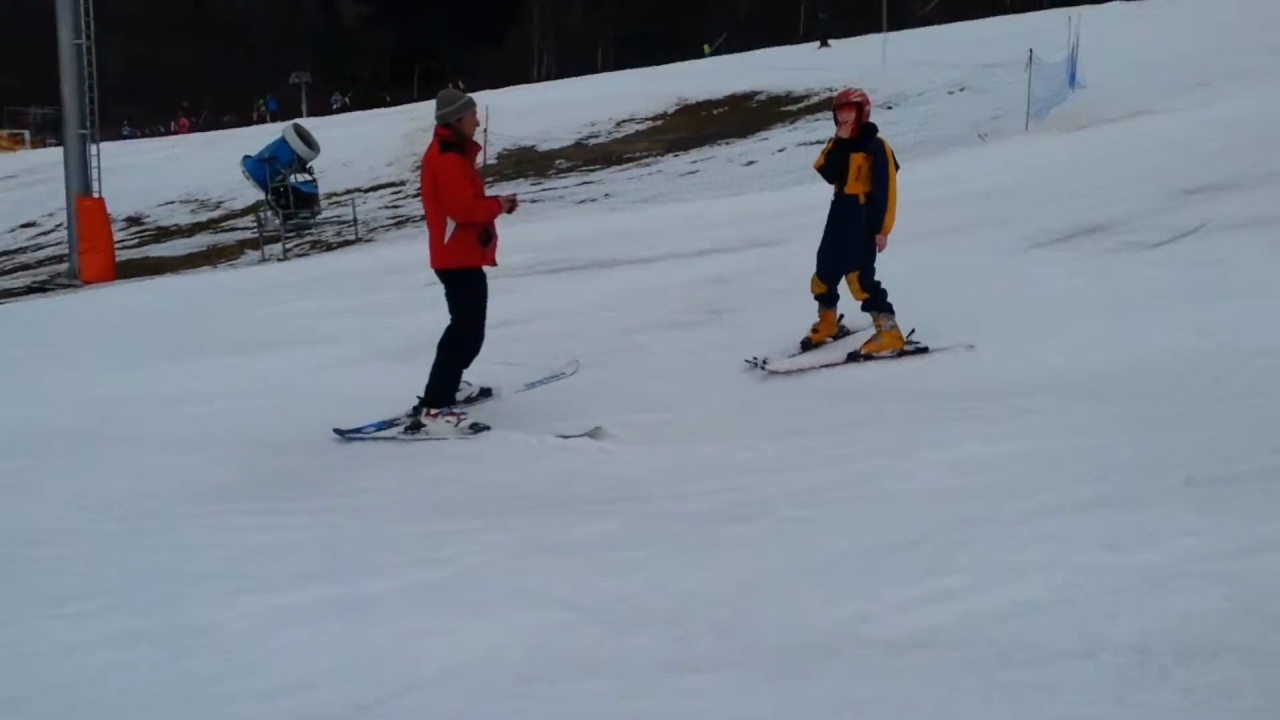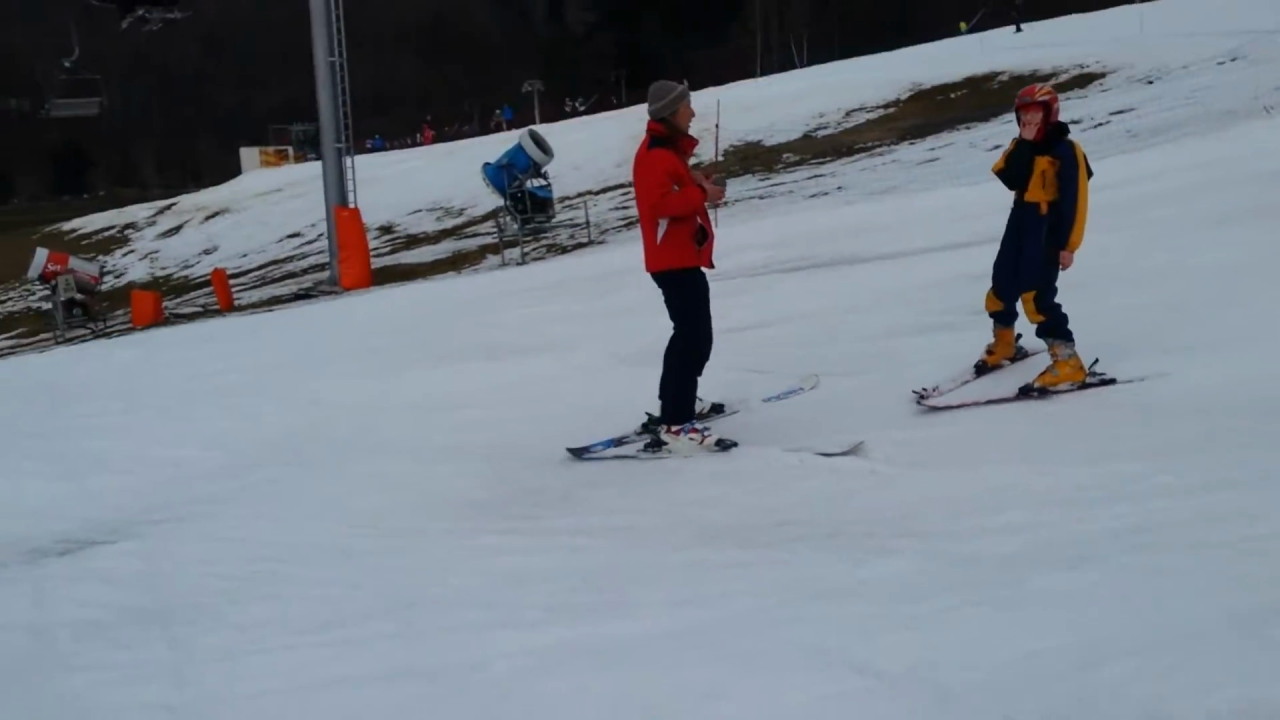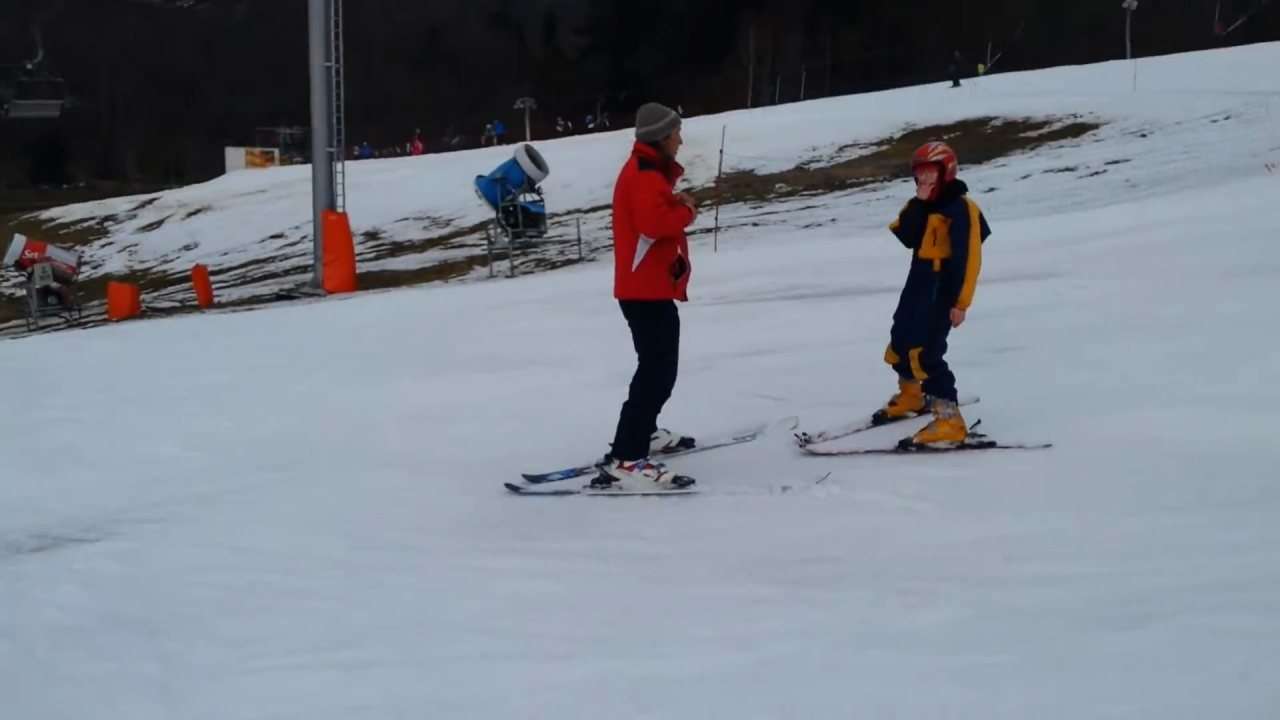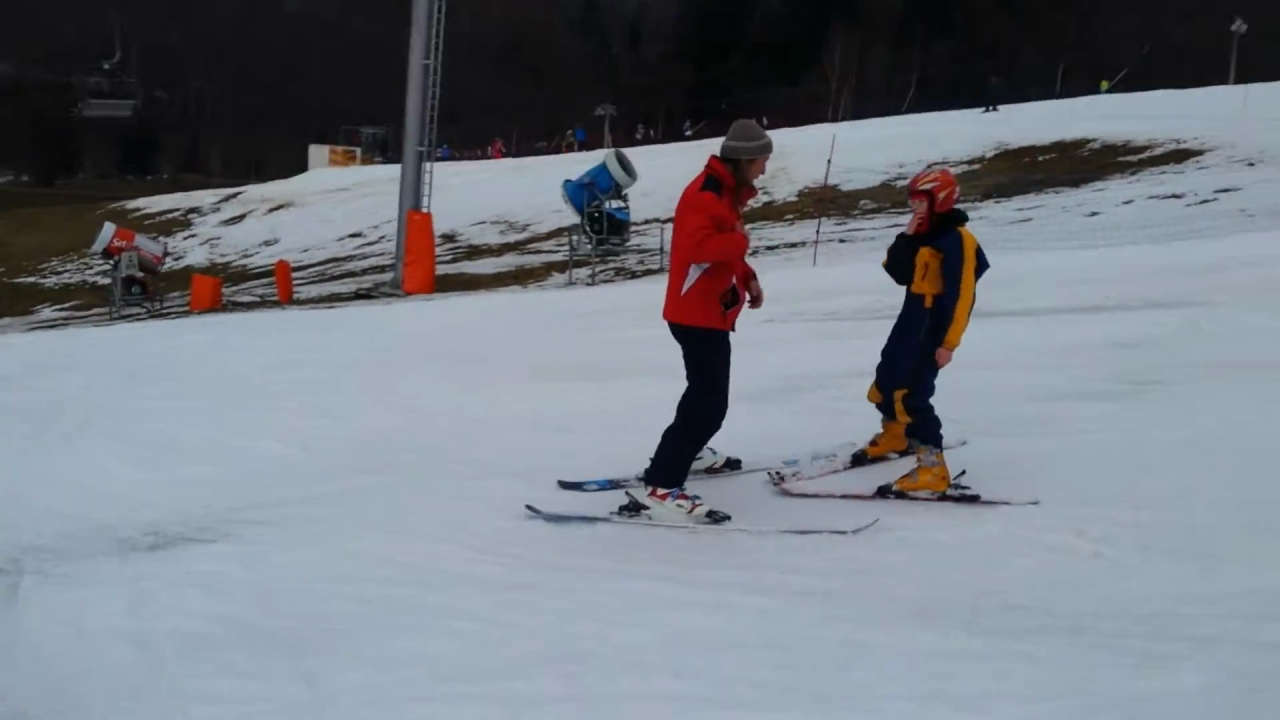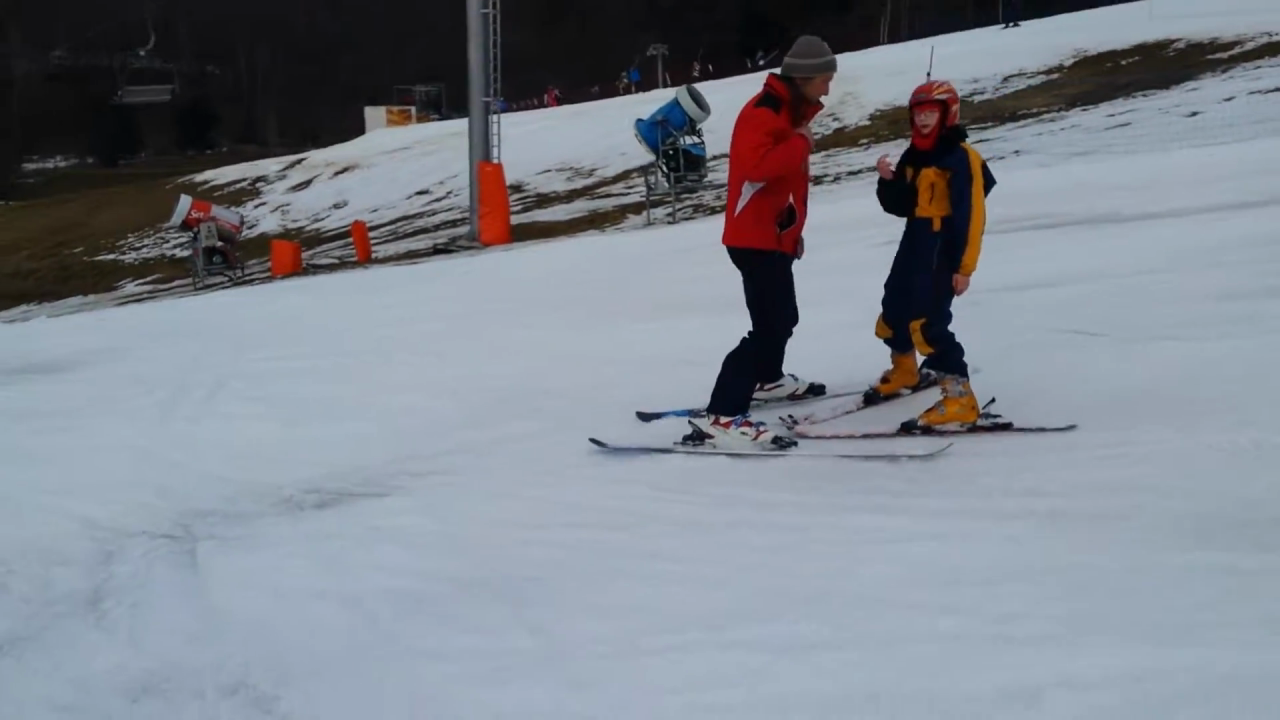
dt=0.7s
person 1, frame 1
left shoulder: (448, 153)
right shoulder: (448, 157)
right elbow: (463, 208)
left wrist: (493, 203)
right wrist: (497, 205)
left hip: (457, 255)
right hip: (460, 257)
left knee: (463, 325)
right knee: (468, 333)
left ankle: (447, 387)
right ankle: (435, 408)
person 1, frame 2
left shoulder: (668, 147)
right shoulder: (656, 151)
right elbow: (658, 203)
left wrist: (697, 184)
right wrist: (702, 194)
left hip: (679, 256)
right hip: (675, 259)
left knee: (689, 334)
right knee: (696, 339)
left ankle: (677, 402)
right ankle: (674, 424)
person 1, frame 3
left shoulder: (645, 171)
right shoulder: (644, 173)
right elbow: (654, 222)
left wrist: (676, 205)
right wrist: (686, 212)
left hip: (646, 286)
right hip: (647, 289)
left knee: (658, 366)
right knee: (657, 372)
left ankle: (644, 432)
right ankle: (626, 458)
person 1, frame 4
left shoulder: (722, 191)
right shoulder: (706, 193)
right elbow: (699, 245)
left wrist: (747, 278)
right wrist: (739, 241)
left hip: (706, 310)
right hip: (699, 314)
left knee: (704, 389)
right knee: (710, 404)
left ankle: (688, 451)
person 1, frame 5
left shoulder: (788, 110)
right shoulder: (764, 111)
right elbow: (756, 164)
left wrist: (795, 230)
right wrist: (801, 145)
left hip: (774, 236)
right hip: (756, 237)
left knee: (782, 317)
right knee: (770, 326)
left ankle: (767, 379)
person 2, frame 1
left shoulder: (876, 146)
right shoulder: (838, 144)
left elbow: (886, 190)
right elbow: (829, 174)
left wrist: (883, 229)
right wrist: (839, 143)
left hip: (864, 216)
right hip: (840, 213)
left knee: (858, 275)
right knee: (825, 272)
left ankle: (889, 332)
right ankle: (828, 324)
person 2, frame 2
left shoulder: (1066, 149)
right shoulder: (1022, 146)
left elbow: (1076, 200)
right elbow: (1010, 180)
left wrist: (1069, 244)
right wrist: (1023, 145)
left hip: (1047, 227)
right hip: (1019, 221)
left knee: (1035, 294)
right knee: (1001, 286)
left ankle: (1067, 362)
right ankle: (1004, 344)
person 2, frame 3
left shoulder: (961, 207)
right shoulder: (922, 204)
left elbow: (968, 257)
right elbow: (907, 238)
left wrist: (961, 301)
right wrist: (918, 204)
left hip: (943, 284)
right hip: (919, 279)
left knee: (924, 351)
right knee: (900, 341)
left ankle: (950, 420)
right ankle: (912, 395)
person 2, frame 4
left shoulder: (957, 240)
right shoulder: (921, 233)
left elbow: (961, 295)
right elbow: (901, 275)
left wrist: (949, 341)
right wrist: (905, 238)
left hip: (934, 322)
right hip: (911, 316)
left knee: (909, 392)
right knee: (885, 379)
left ankle: (933, 468)
right ankle: (894, 435)
person 2, frame 5
left shoulder: (961, 157)
right shoulder: (913, 156)
left elbow: (971, 216)
right elbow: (900, 206)
left wrist: (964, 266)
right wrist: (887, 181)
left hip: (944, 247)
right hip: (913, 242)
left knee: (926, 322)
right knee: (893, 311)
left ankle: (960, 397)
right ankle: (906, 370)
